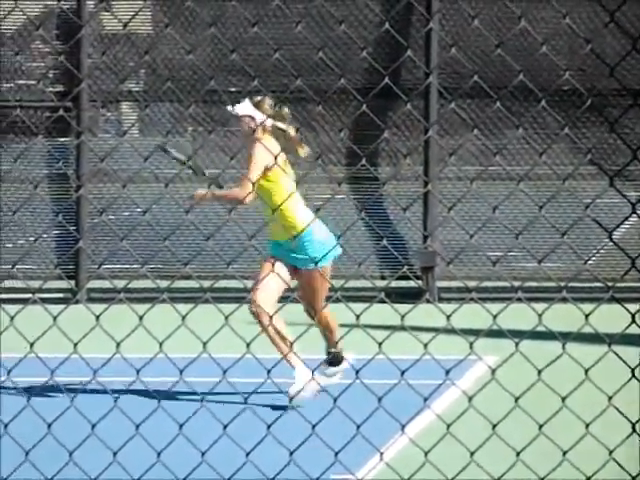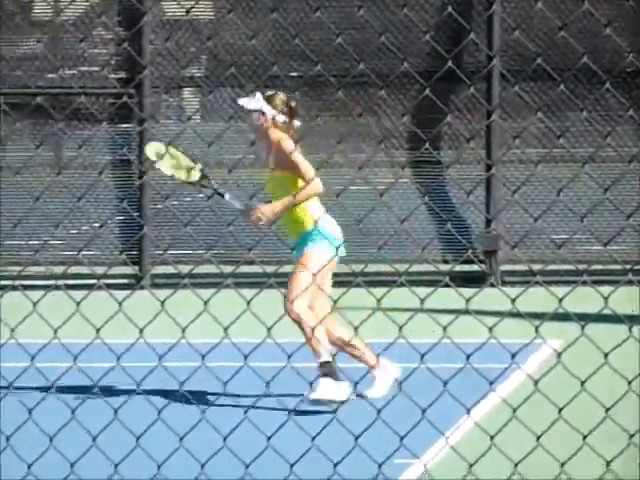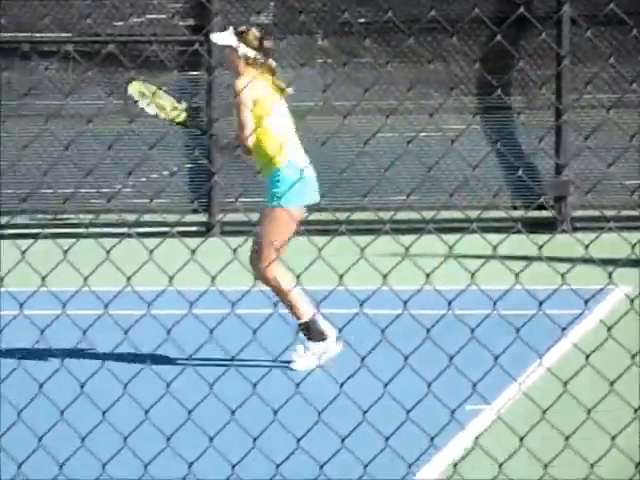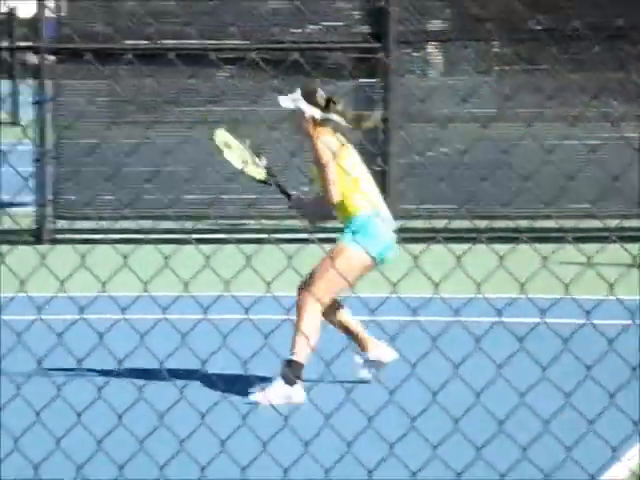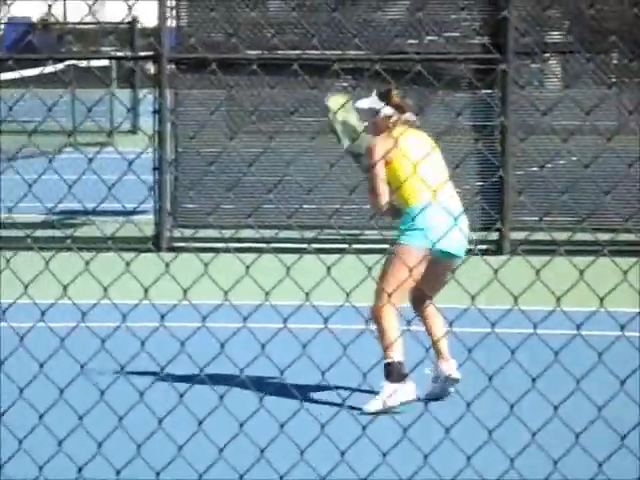
dt=0.3s
person 1, frame 1
left shoulder: (262, 147)
right shoulder: (268, 146)
left elbow: (244, 194)
left wrist: (208, 194)
left hip: (309, 239)
right hip: (282, 243)
left knee: (315, 310)
right knee: (259, 305)
left ankle: (336, 358)
right ankle: (302, 373)
person 1, frame 2
left shoulder: (283, 145)
right shoulder: (268, 147)
left elbow: (315, 185)
left wrist: (276, 207)
right wrist: (261, 210)
left hip: (319, 234)
right hip: (307, 239)
left knee: (296, 303)
right knee: (320, 319)
left ankle: (331, 377)
right ankle: (381, 367)
person 1, frame 3
left shoulder: (245, 85)
right shoulder: (264, 80)
left elbow: (247, 140)
left wrist: (239, 148)
right wrist: (239, 145)
left hip: (287, 176)
right hip: (292, 176)
left knee: (266, 266)
right knee: (263, 263)
left ankle: (318, 337)
right ankle: (320, 331)
person 1, frame 4
left shoulder: (320, 140)
right shoulder: (330, 139)
left elbow: (333, 195)
left wrist: (303, 204)
right wrist: (307, 204)
left hip: (366, 229)
right hip: (373, 229)
left knee: (311, 301)
right knee: (314, 294)
right ankle: (372, 348)
person 1, frame 5
left shoulder: (380, 143)
right shoulder: (422, 138)
left elbow: (381, 200)
left wrist: (392, 209)
right wrist: (401, 206)
left hip: (425, 222)
right hip: (456, 223)
right knee: (422, 299)
